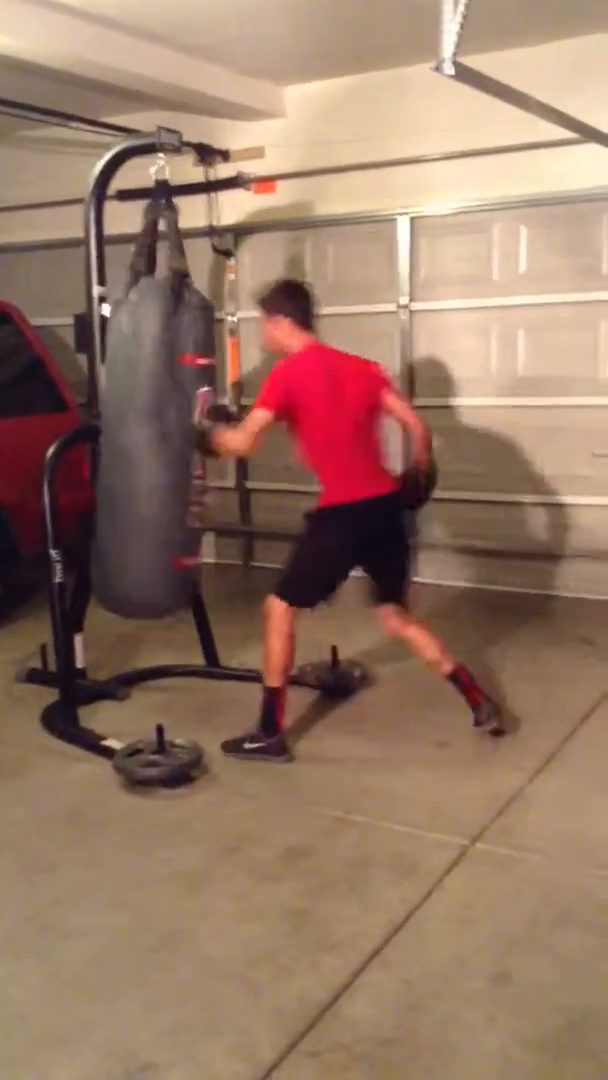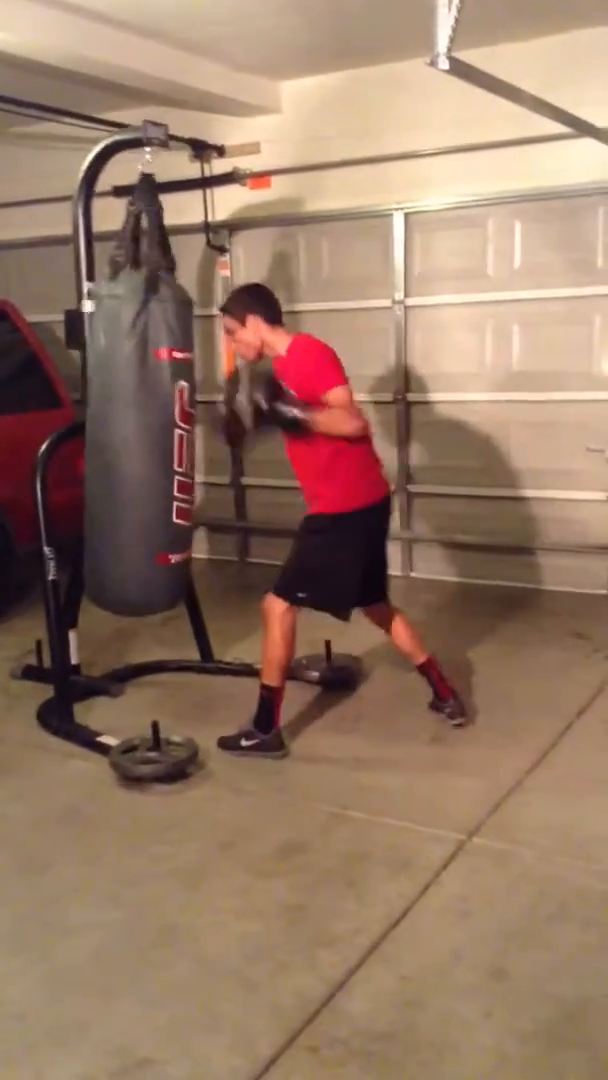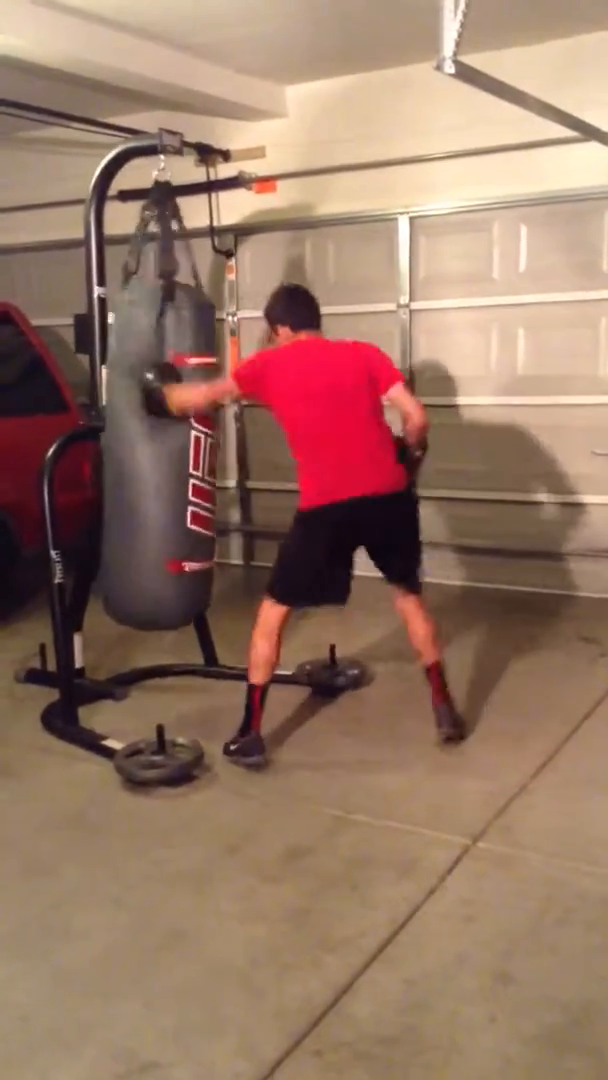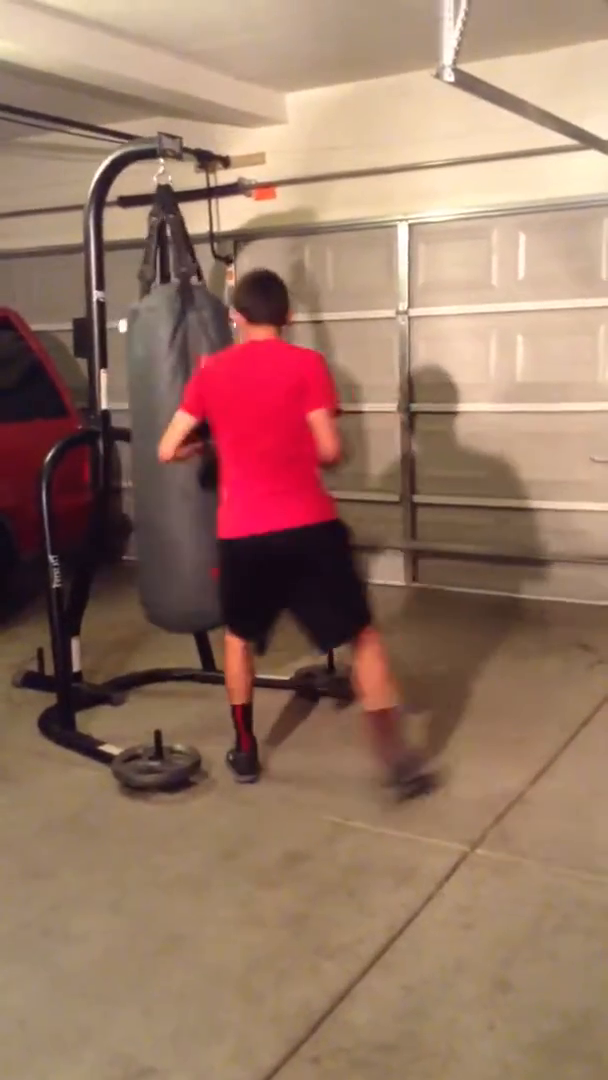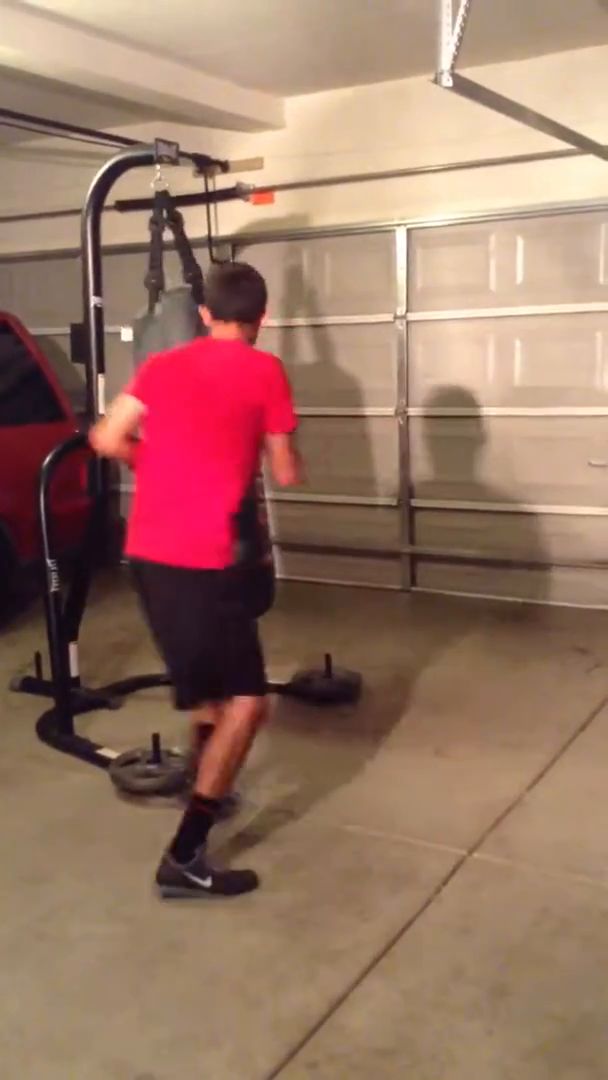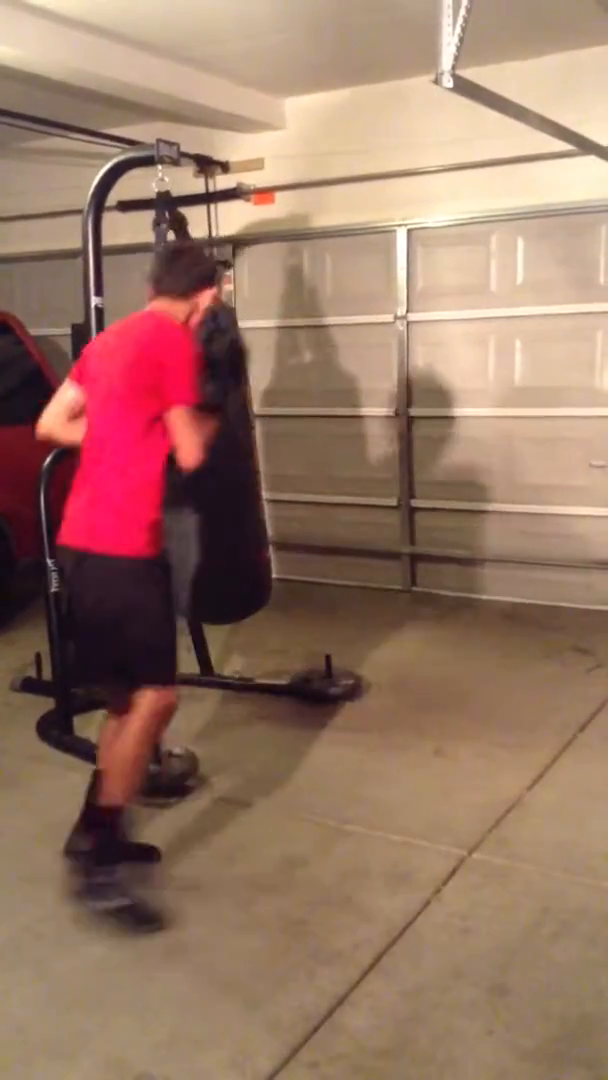
dt=0.3s
person 1, frame 1
left shoulder: (289, 370)
right shoulder: (362, 368)
left elbow: (242, 442)
right elbow: (416, 424)
left wrist: (197, 435)
right wrist: (419, 470)
left hip: (345, 509)
right hip: (386, 503)
left knee: (279, 608)
right knee: (394, 616)
left ankle: (269, 733)
right ankle: (478, 702)
person 1, frame 2
left shoulder: (312, 353)
right shoulder: (283, 365)
left elbow: (353, 423)
left wrist: (292, 415)
left hip: (347, 509)
right hip: (360, 502)
left knee: (278, 608)
right knee: (375, 605)
left ankle: (265, 730)
right ankle: (446, 696)
person 1, frame 3
left shoulder: (268, 364)
right shoulder: (366, 354)
left elbow: (196, 398)
right elbow: (416, 420)
left wrist: (166, 391)
right wrist: (407, 450)
left hip: (323, 507)
right hip: (385, 496)
left knee: (272, 612)
right knee: (408, 594)
left ankle: (249, 735)
right ankle: (444, 710)
person 1, frame 4
left shoulder: (211, 372)
right shoulder: (308, 365)
left elbow: (167, 451)
right elbow: (329, 451)
left hip: (242, 533)
right hip: (310, 526)
left knee: (237, 639)
right knee: (362, 638)
left ankle: (245, 750)
right ankle: (392, 754)
person 1, frame 5
left shoulder: (162, 363)
right shoulder: (265, 372)
left elbow: (107, 439)
right elbow: (287, 476)
left hip: (147, 548)
right hip: (200, 559)
left knee: (210, 675)
right knee: (245, 702)
left ankle: (205, 787)
right ankle: (183, 858)
person 1, frame 6
left shoulder: (108, 341)
right shoulder: (175, 343)
left elbow: (50, 425)
right elbow: (190, 454)
right wrist: (214, 403)
left hip: (83, 538)
right hip: (122, 545)
left knee: (133, 688)
right knee: (154, 694)
left ankle: (96, 831)
right ankle: (99, 860)
